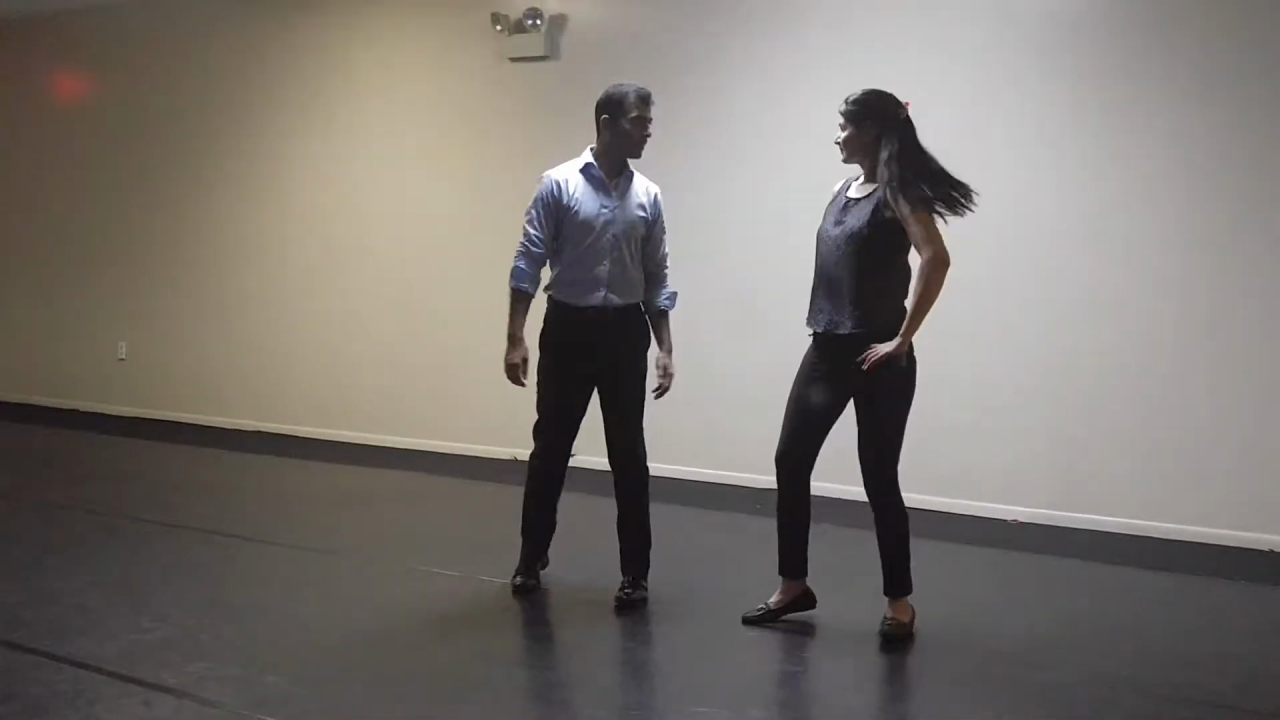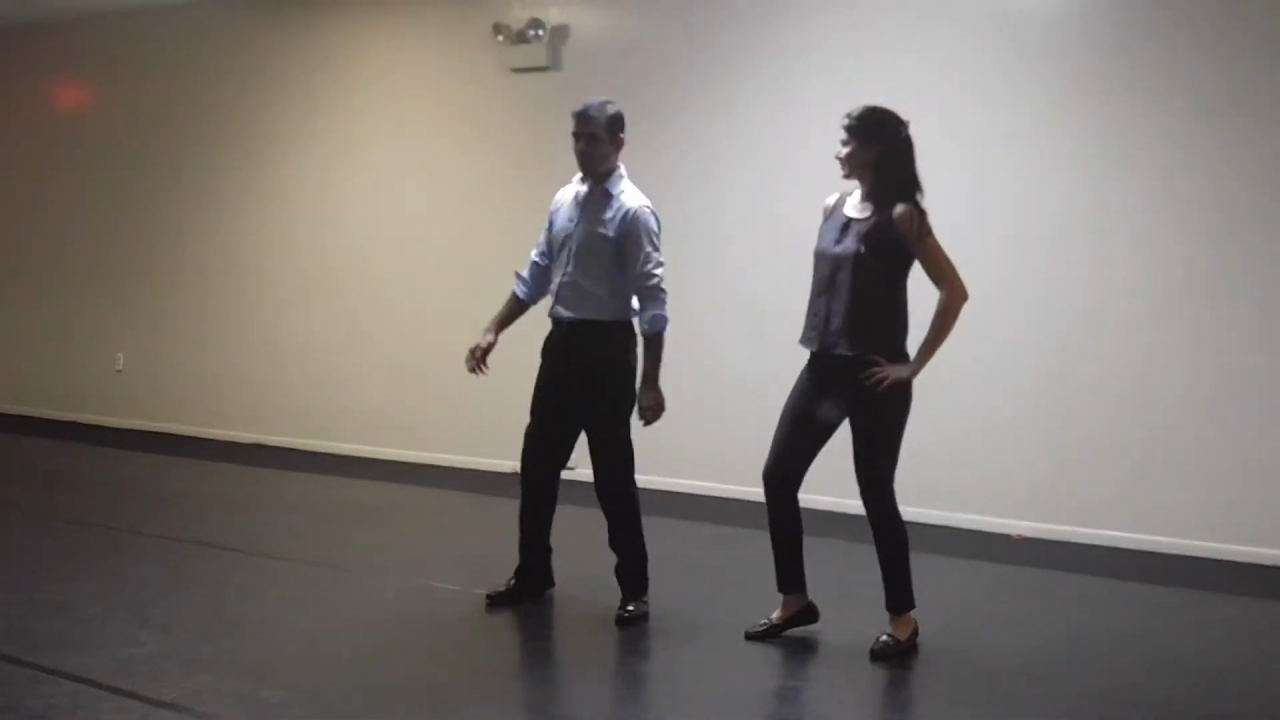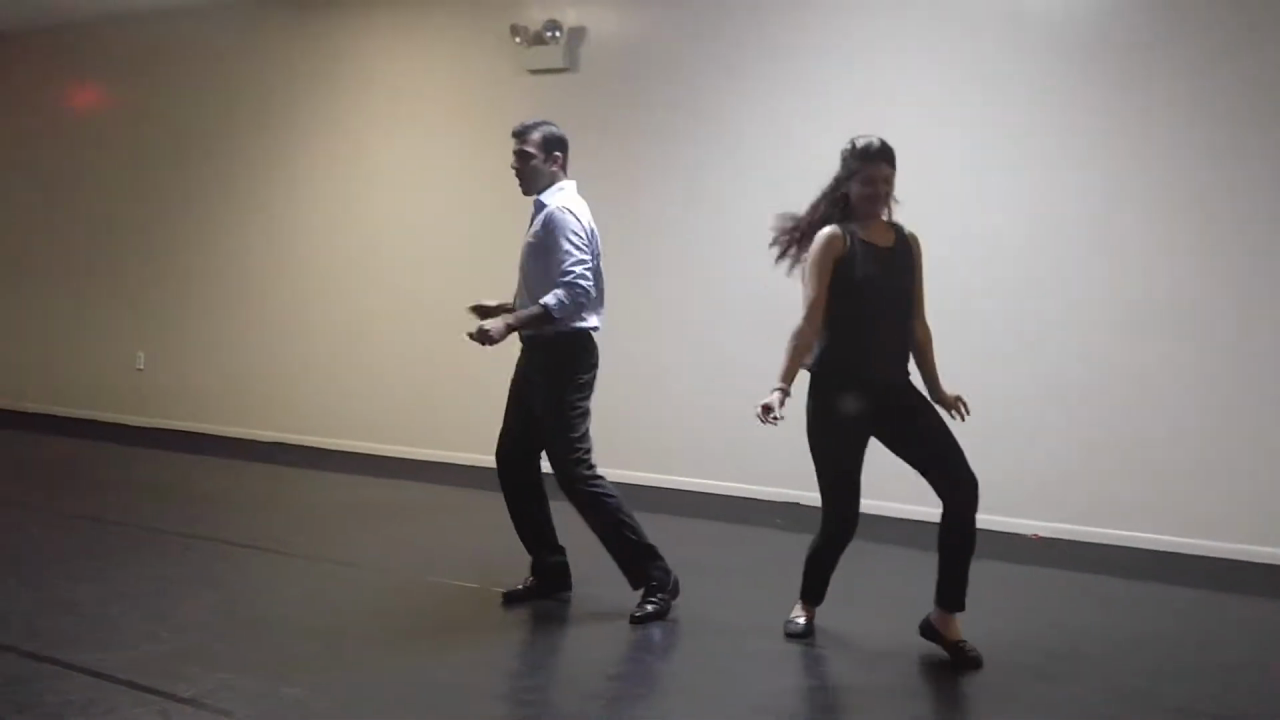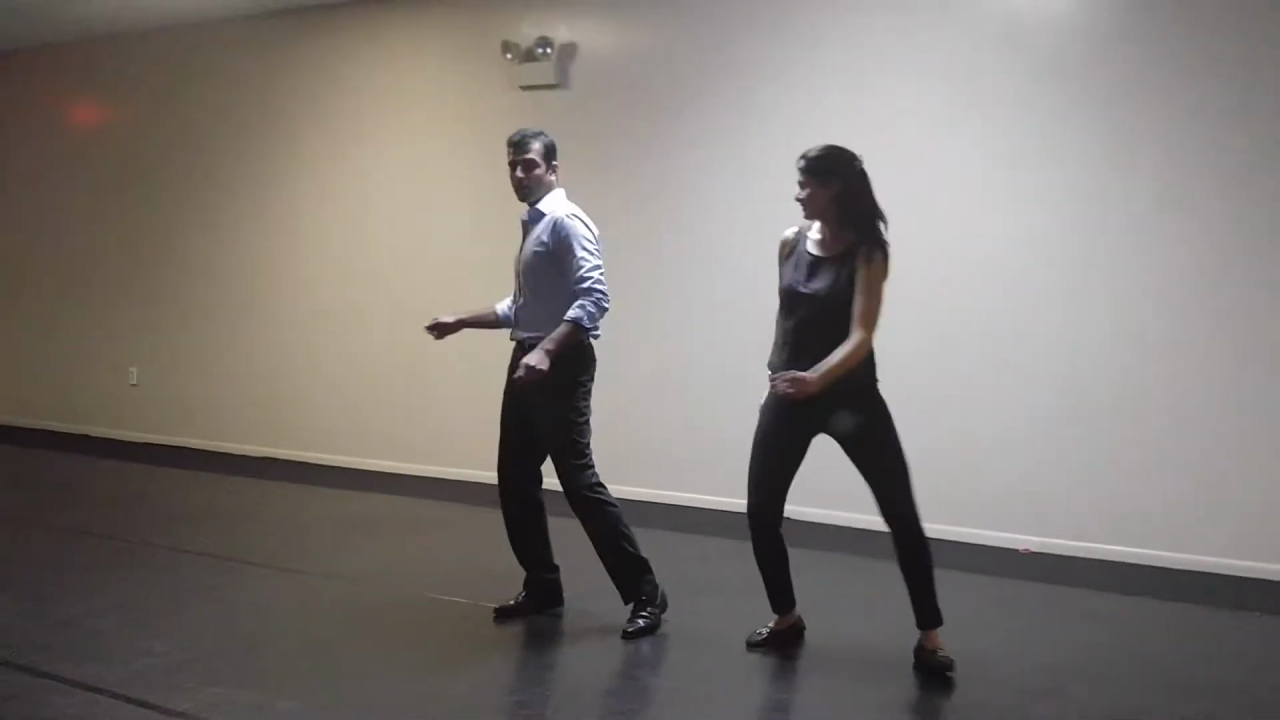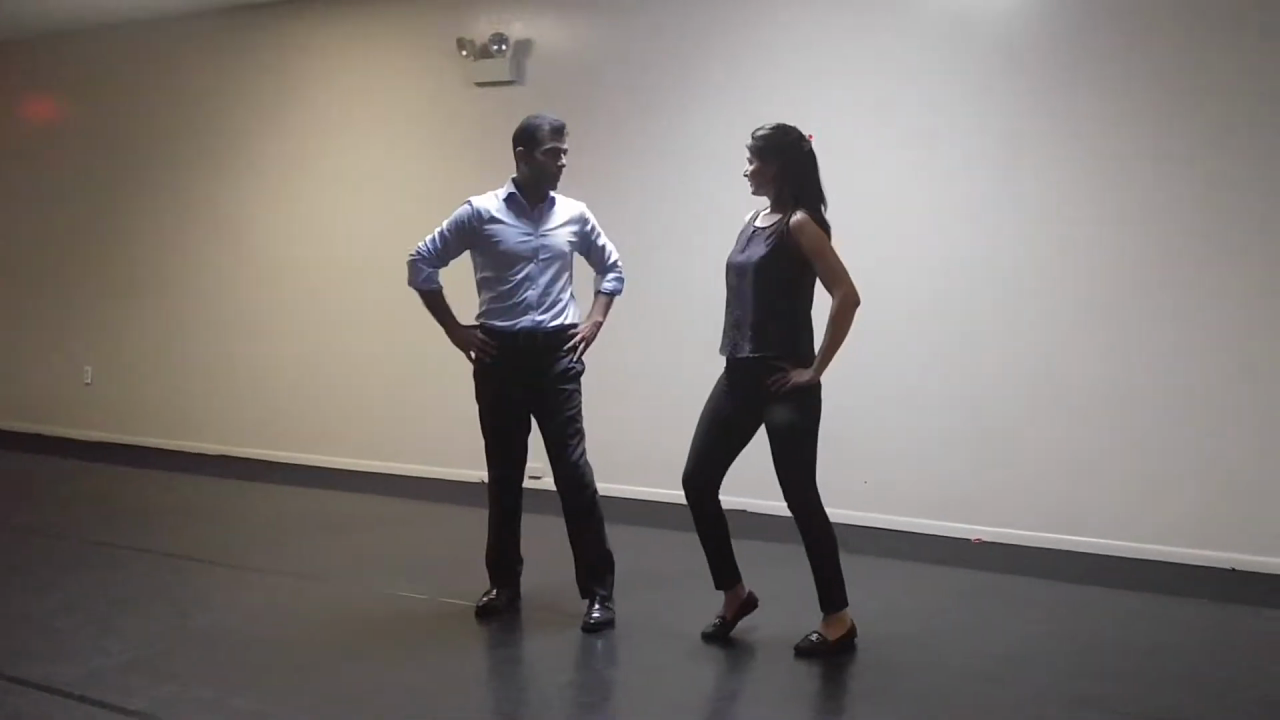
dt=1s
person 1, frame 1
left shoulder: (898, 192)
right shoulder: (841, 192)
left elbow: (935, 260)
left wrist: (902, 339)
left hip: (878, 356)
right hip: (827, 348)
left knee: (879, 479)
right knee: (790, 461)
left ankle: (900, 602)
right ankle: (794, 586)
person 1, frame 2
left shoulder: (901, 216)
right shoulder: (833, 207)
left elbow: (954, 291)
left wrist: (915, 364)
left hip: (875, 375)
right hip: (823, 368)
left knee: (876, 496)
right knee: (777, 476)
left ankle: (902, 618)
right ankle: (794, 601)
person 1, frame 3
left shoulder: (907, 244)
right shoulder: (831, 238)
left elbow: (915, 323)
right elbow: (812, 320)
left wrist: (937, 390)
right wrist: (782, 387)
left hip: (894, 390)
right hip: (838, 391)
left knee: (962, 490)
right knee: (841, 517)
left ankle: (943, 617)
right ankle: (806, 605)
person 1, frame 4
left shoulder: (866, 253)
right shoulder: (791, 242)
left elbow: (862, 336)
left wrist: (818, 377)
left hip: (851, 398)
right hip: (791, 396)
left knee: (901, 515)
right knee: (761, 511)
left ankle: (931, 636)
right ankle: (786, 617)
person 1, frame 5
left shoulder: (800, 224)
right shoulder: (753, 222)
left elbow: (847, 296)
left wrist: (817, 368)
right wrist: (738, 359)
left hip: (785, 380)
right hip: (739, 376)
left knee: (800, 497)
right knee: (697, 481)
left ankle: (838, 618)
right ankle: (735, 594)
person 2, frame 1
left shoulder: (648, 196)
right shoulder: (558, 185)
left elbow: (658, 280)
right elbow: (529, 264)
left wrist: (665, 349)
right wrist: (516, 339)
left hip: (626, 333)
right hip: (568, 329)
left knee: (629, 456)
right knee: (550, 449)
left ankle: (635, 572)
right ankle: (531, 558)
person 2, frame 2
left shoulder: (634, 210)
right shoulder: (564, 201)
left elbow: (653, 300)
right elbow: (537, 274)
left wrist: (649, 380)
right wrist: (493, 332)
left hip: (607, 348)
right hip: (561, 343)
left knee: (612, 470)
right knee: (539, 461)
left ankle: (635, 588)
right ankle: (533, 572)
person 2, frame 3
left shoulder: (564, 213)
right shoulder: (547, 212)
left elbow: (573, 293)
left wrist: (509, 324)
right wrist: (500, 309)
left hip: (563, 356)
right hip: (539, 354)
left knee: (574, 470)
right knee: (514, 461)
left ankle: (656, 578)
right ankle: (550, 571)
person 2, frame 4
left shoulder: (567, 222)
right shoulder: (530, 227)
left elbow: (594, 297)
left wrist: (546, 351)
right wrist: (461, 321)
left hip: (562, 366)
right hip: (527, 363)
left knee: (578, 482)
right knee: (515, 480)
left ankle: (645, 596)
right ankle: (543, 585)
person 2, frame 5
left shoulder: (575, 215)
right shoulder: (480, 212)
left elbow: (612, 268)
right elbow: (421, 264)
left wrist: (595, 321)
right wrist: (454, 329)
left hip: (556, 354)
right hip: (498, 354)
left knee: (573, 471)
right knee: (504, 473)
left ankle: (599, 590)
right ankle: (504, 582)
